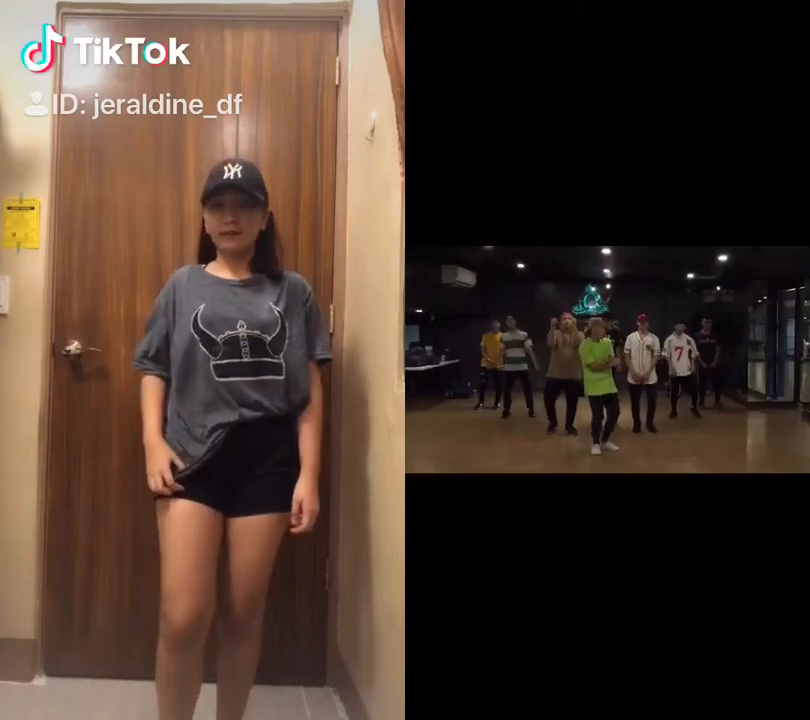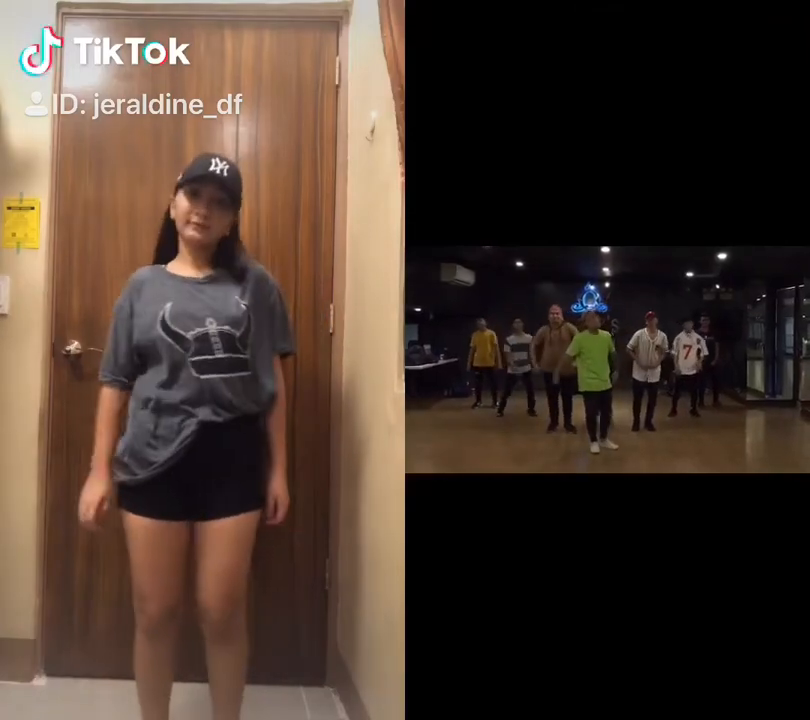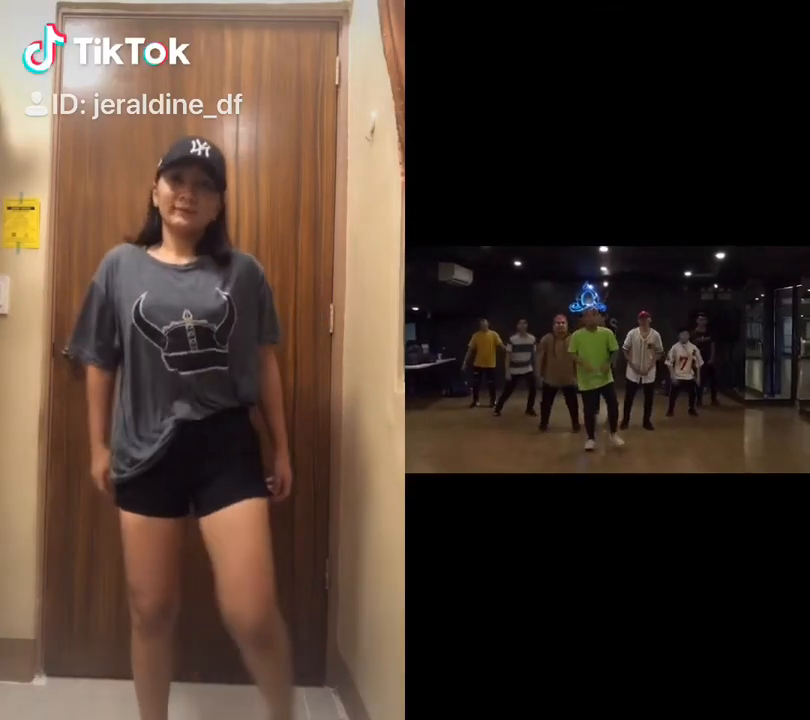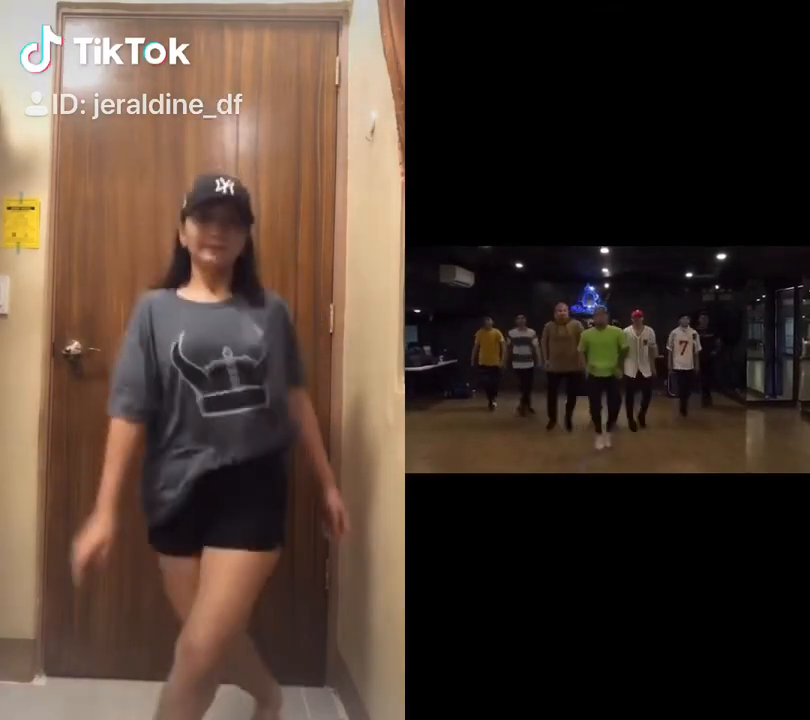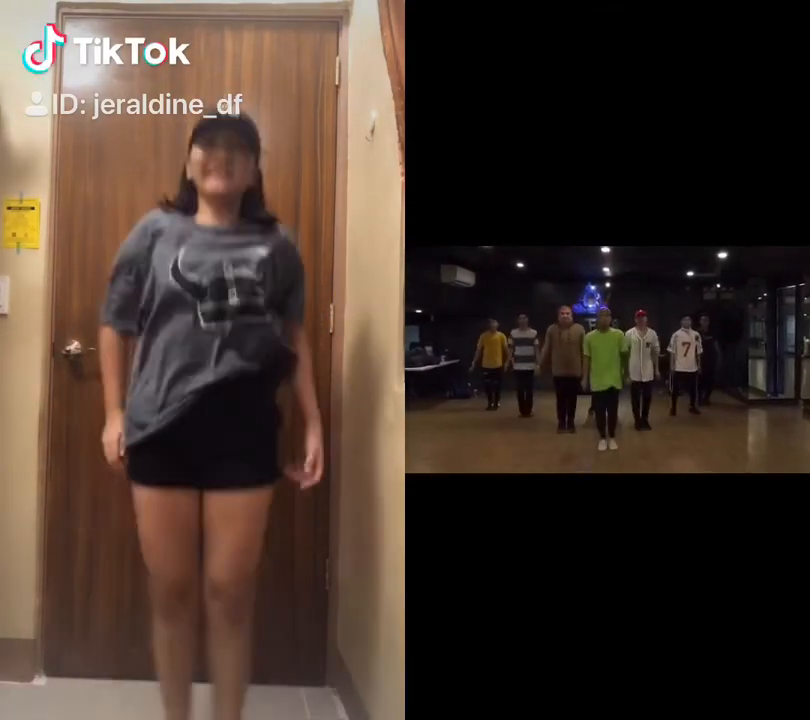
dt=0.7s
person 1, frame 1
left shoulder: (293, 291)
right shoulder: (183, 285)
left elbow: (310, 390)
right elbow: (153, 370)
left wrist: (309, 474)
right wrist: (153, 442)
left hip: (267, 460)
right hip: (193, 456)
left knee: (244, 611)
right knee: (183, 617)
person 1, frame 2
left shoulder: (256, 285)
right shoulder: (143, 286)
left elbow: (275, 382)
right elbow: (116, 384)
left wrist: (279, 468)
right wrist: (99, 471)
left hip: (232, 459)
right hip: (154, 461)
left knee: (222, 613)
right knee: (156, 613)
person 1, frame 3
left shoulder: (242, 272)
right shoulder: (120, 266)
left elbow: (265, 363)
right elbow: (100, 362)
left wrist: (281, 448)
right wrist: (99, 444)
left hip: (226, 447)
right hip: (146, 453)
left knee: (251, 614)
right knee: (151, 611)
person 1, frame 4
left shoulder: (272, 313)
right shoulder: (154, 311)
left elbow: (295, 398)
right elbow: (128, 413)
left wrist: (327, 483)
right wrist: (103, 513)
left hip: (252, 488)
right hip: (177, 490)
left knee: (200, 654)
right knee: (212, 643)
person 1, frame 5
left shoulder: (276, 244)
right shoulder: (155, 231)
left elbow: (295, 337)
right elbow: (114, 324)
left wrist: (313, 425)
right wrist: (114, 412)
left hip: (244, 424)
right hip: (161, 425)
left knee: (230, 592)
right knee: (170, 592)
